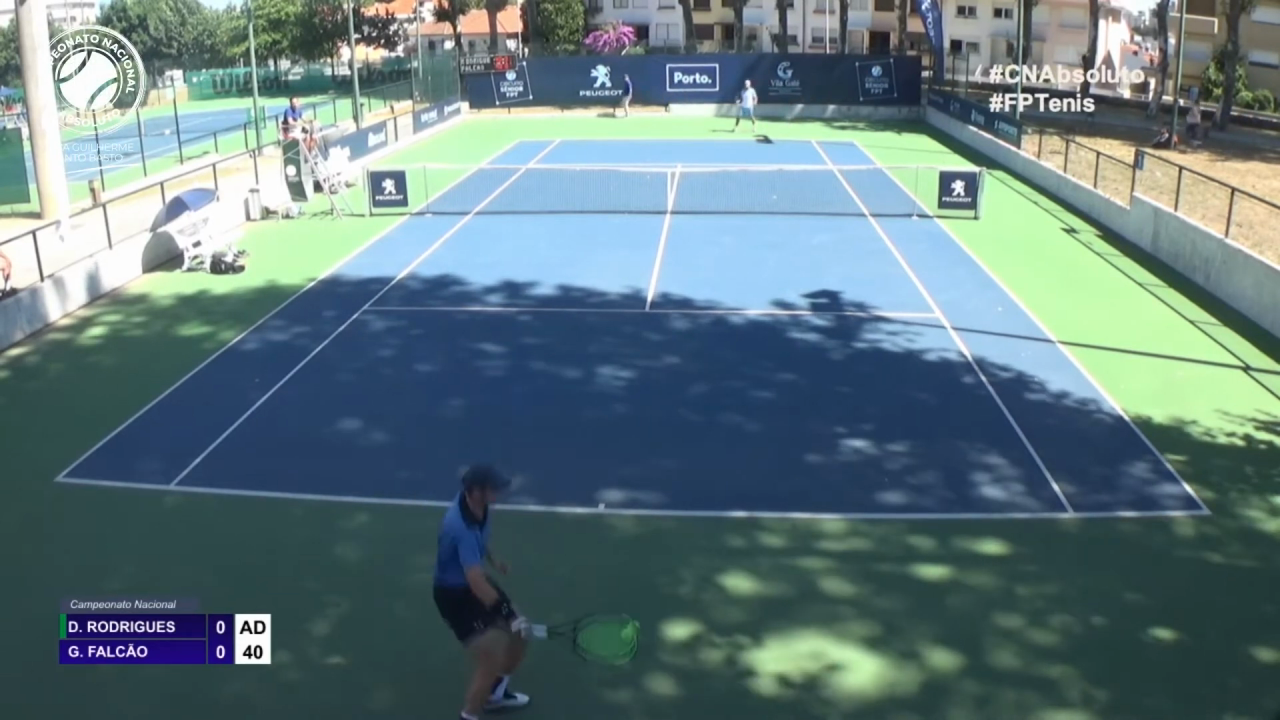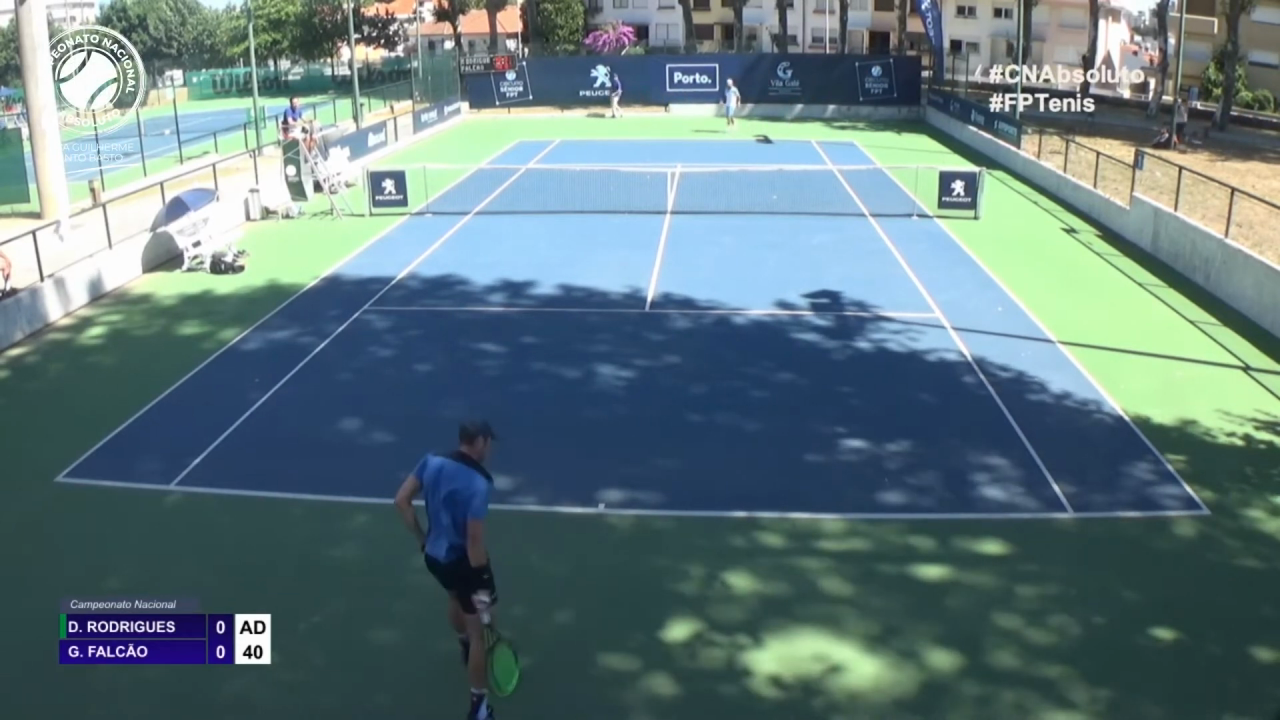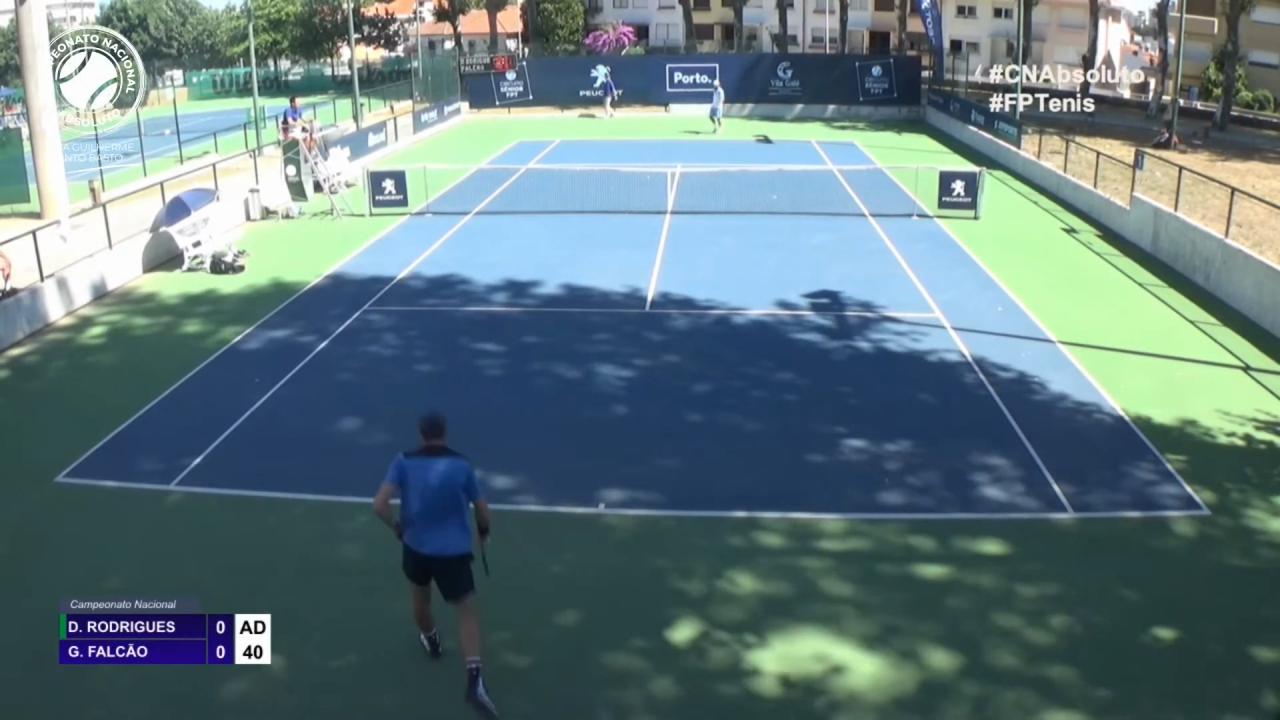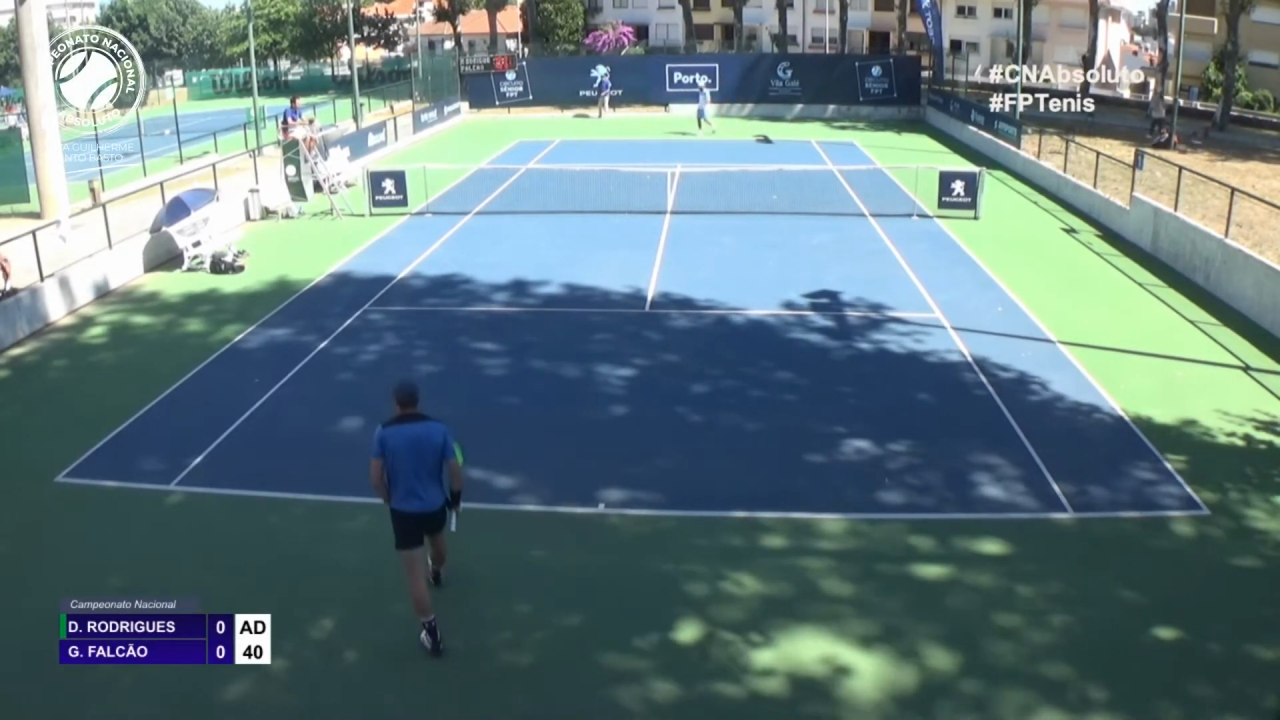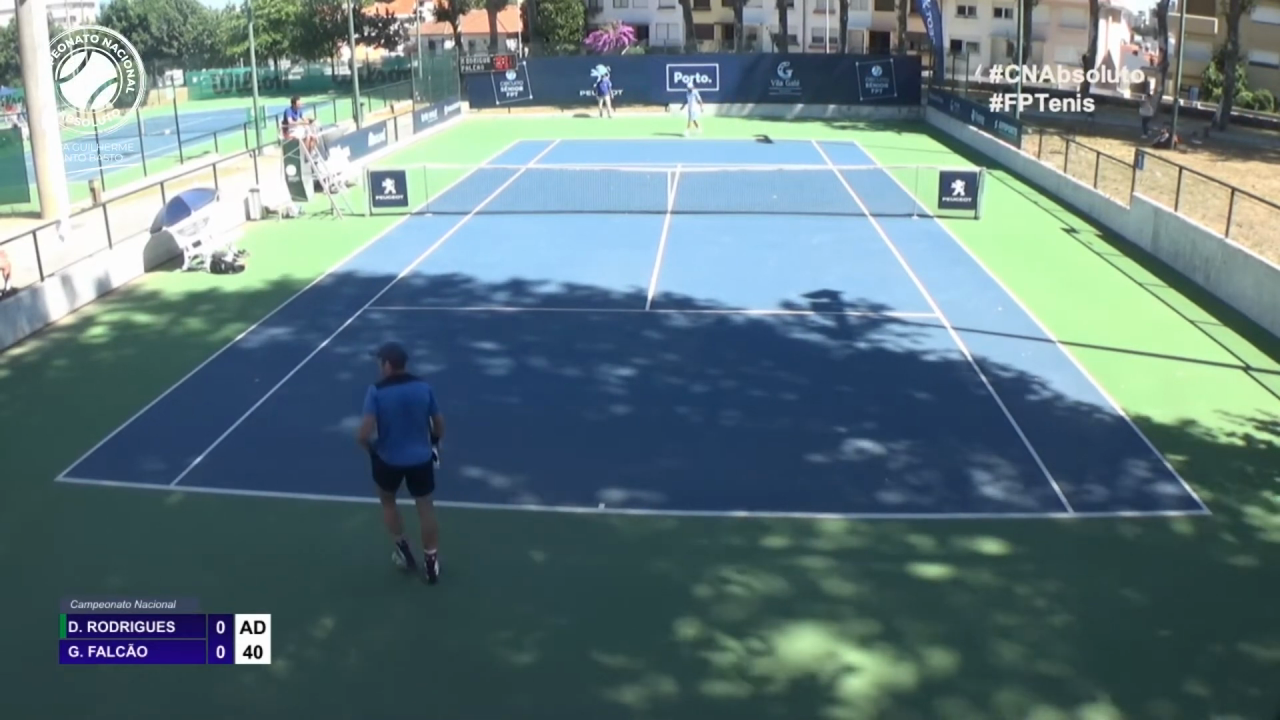
dt=0.4s
person 1, frame 1
left shoulder: (473, 506)
right shoulder: (462, 529)
right elbow: (476, 583)
left wrist: (490, 560)
right wrist: (508, 614)
left hip: (471, 585)
right hip: (455, 596)
left knee: (518, 638)
right knee: (491, 664)
left ankle: (496, 692)
person 1, frame 2
left shoulder: (431, 462)
right shoulder: (479, 482)
left elbow: (401, 501)
right elbow: (475, 537)
left wrist: (422, 538)
right wrist: (482, 583)
left hip: (435, 554)
right hip: (463, 559)
left knee: (457, 601)
right knee: (480, 631)
left ankle: (466, 644)
person 1, frame 3
left shoulder: (404, 462)
right shoulder: (462, 466)
left elbow: (379, 505)
right elbow: (481, 510)
left wrist: (399, 529)
right wrist: (484, 532)
left hip: (416, 549)
right hip: (454, 553)
left knee: (421, 598)
right knee: (468, 615)
left ankle: (431, 640)
right ankle: (474, 680)
person 1, frame 4
left shoulder: (384, 432)
right shoulder: (438, 429)
left elbow: (376, 477)
right elbow: (455, 471)
left wrist: (389, 500)
right wrist: (455, 498)
left hip: (403, 510)
right hip: (435, 505)
left knee: (415, 573)
right knee: (437, 540)
left ankle: (431, 632)
right ankle: (437, 574)
person 1, frame 5
left shoulder: (377, 392)
right shoulder: (423, 387)
left elbow: (364, 433)
right elbow: (438, 423)
left wrist: (371, 449)
right wrist: (434, 442)
left hip: (389, 460)
right hip: (421, 459)
left knee: (388, 502)
right knee: (426, 509)
left ankle: (403, 550)
right ankle: (431, 560)
